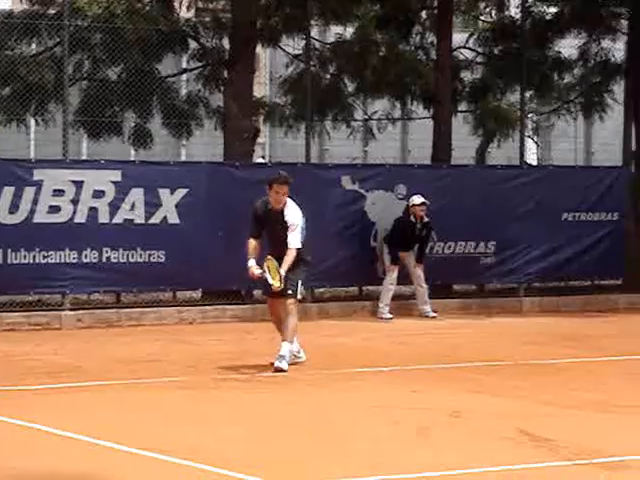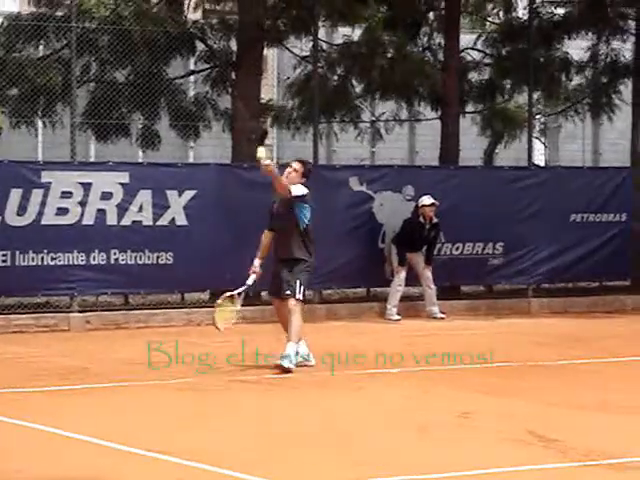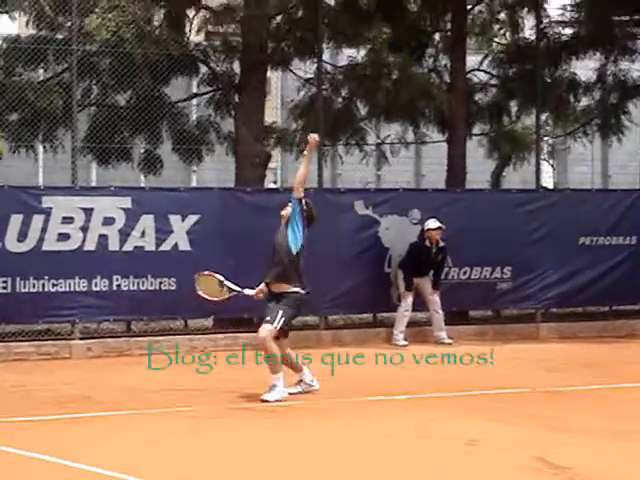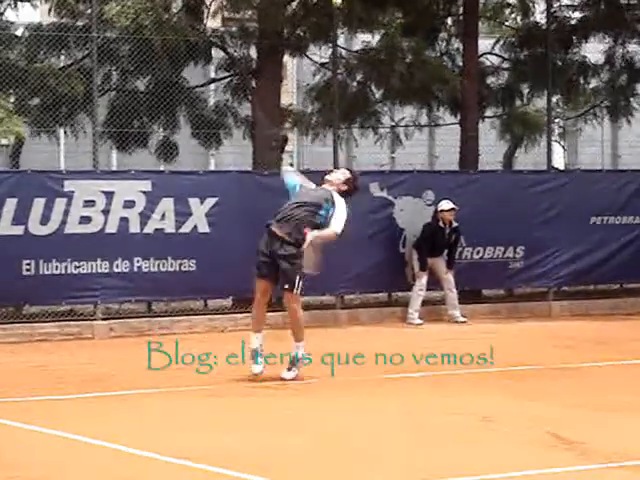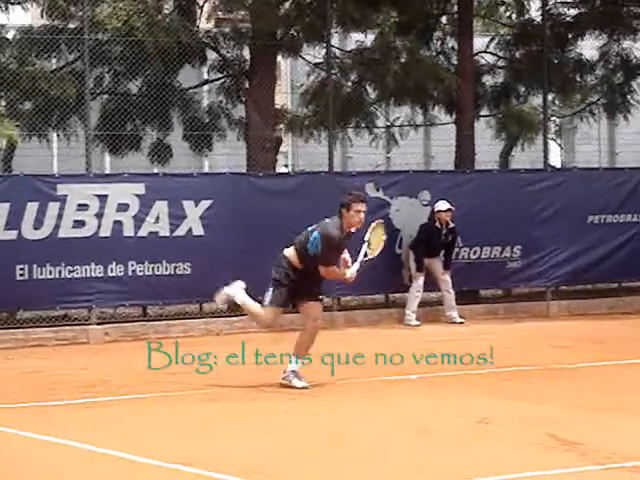
dt=0.5s
person 1, frame 1
left shoulder: (293, 212)
right shoulder: (260, 207)
left elbow: (293, 248)
right elbow: (254, 238)
left wrist: (283, 271)
right wrist: (252, 262)
left hip: (295, 263)
right hip: (276, 261)
left knee: (290, 303)
right knee: (273, 305)
left ankle: (284, 353)
right ankle: (295, 349)
person 1, frame 2
left shoulder: (301, 192)
right shoulder: (277, 200)
left elbow: (284, 188)
right elbow: (268, 232)
left wrist: (272, 173)
right wrist: (258, 259)
left hip: (299, 261)
right hip: (282, 260)
left knee: (293, 304)
right knee: (279, 307)
left ankle: (289, 354)
right ankle: (302, 352)
person 1, frame 3
left shoulder: (296, 226)
right shoulder: (283, 234)
left elbow: (298, 187)
left wrist: (308, 153)
right wrist: (264, 286)
left hip: (290, 297)
right hip: (276, 296)
left knee: (265, 337)
right knee: (277, 345)
left ankle: (278, 385)
right ankle: (307, 379)
person 1, frame 4
left shoulder: (336, 202)
right shoulder: (306, 188)
left elbow: (334, 231)
left wrist: (316, 235)
left hip: (292, 249)
right hip: (271, 239)
left knee: (292, 305)
right knee: (261, 297)
right ankle: (256, 350)
person 1, frame 5
left shoulder: (347, 229)
right shoulder: (332, 232)
right elbow: (326, 270)
left wrist: (344, 257)
right wrist: (345, 275)
left hip: (308, 276)
right hip: (287, 270)
left knee: (313, 323)
right knee: (268, 321)
left ankle: (291, 371)
right ankle: (237, 293)
person 2, frame 1
left shoulder: (427, 224)
right shoulder: (402, 222)
left elbow: (423, 243)
right elbow: (393, 242)
left wrist: (420, 261)
right wrist: (394, 262)
left hip: (409, 251)
right hip: (391, 249)
left knee: (419, 276)
right knee: (391, 277)
left ankle: (426, 309)
right ankle: (382, 311)
person 2, frame 2
left shoulder: (435, 225)
right shoulder: (411, 222)
left elbow: (431, 245)
right elbow: (401, 243)
left wrist: (428, 262)
right wrist: (401, 263)
left hip: (417, 252)
right hip: (399, 250)
left knee: (428, 278)
right knee: (399, 278)
left ankle: (433, 311)
right ankle: (390, 312)
person 2, frame 3
left shoulder: (442, 249)
right shoulder: (417, 247)
left elbow: (439, 269)
right elbow: (408, 268)
left wrist: (436, 287)
right wrist: (408, 288)
left hip: (424, 276)
right hip: (406, 275)
left knee: (435, 302)
right knee: (406, 303)
left ankle: (441, 336)
right ankle: (397, 337)
person 2, frame 4
left shoulder: (455, 229)
right shoulder: (430, 227)
left elbow: (453, 249)
right elbow: (423, 248)
left wrist: (450, 267)
right wrist: (423, 268)
left hip: (438, 256)
right hip: (420, 255)
left knee: (449, 281)
right knee: (421, 283)
left ankle: (455, 314)
right ankle: (412, 316)
person 2, frame 5
left shoulder: (452, 229)
right shoulder: (427, 228)
left elbow: (449, 250)
right elbow: (419, 249)
left wrist: (447, 267)
right wrist: (419, 269)
left hip: (435, 257)
right hip: (417, 256)
left knee: (446, 282)
right knee: (418, 284)
left ankle: (453, 315)
right ankle: (409, 317)
